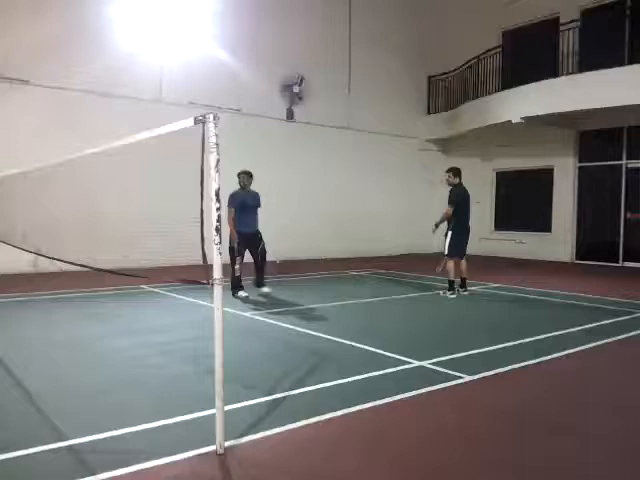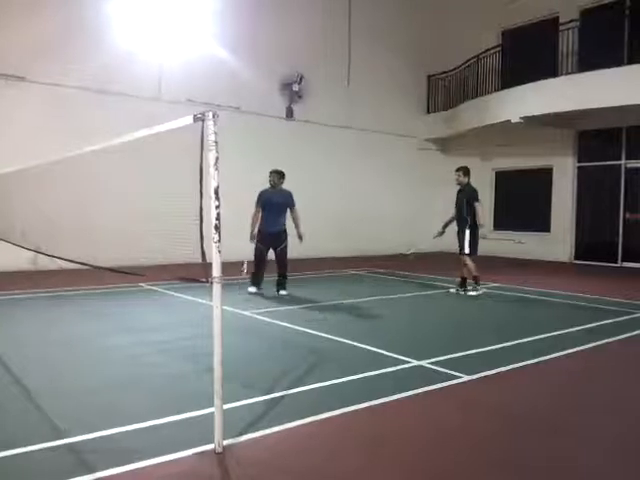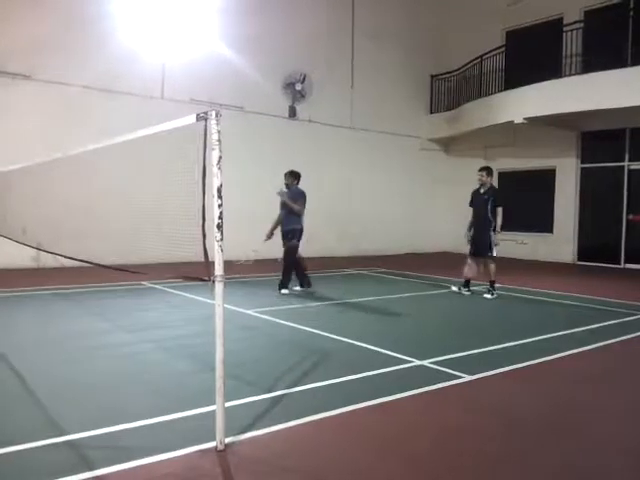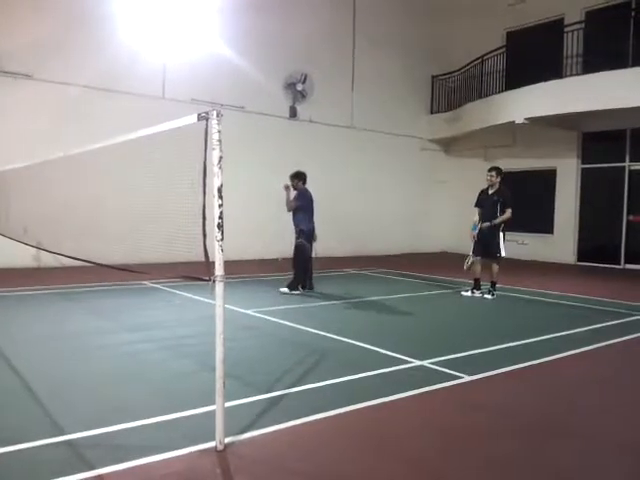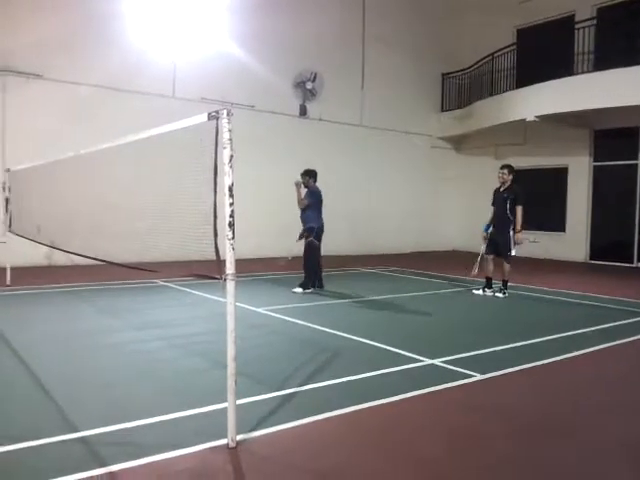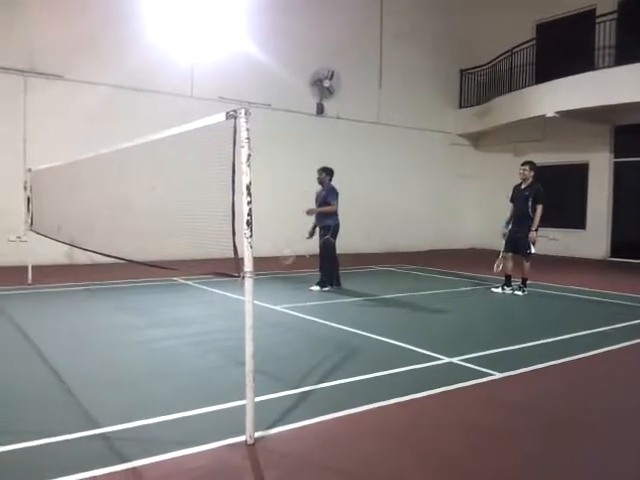
dt=0.5s
person 1, frame 1
left shoulder: (455, 191)
right shoulder: (463, 191)
left elbow: (449, 212)
left wrist: (437, 223)
left hip: (455, 229)
right hip: (464, 228)
left knee: (450, 258)
right knee: (461, 257)
left ankle: (451, 289)
right ankle: (463, 286)
person 1, frame 2
left shoulder: (470, 191)
right shoulder: (461, 191)
left elbow: (478, 207)
right elbow: (457, 213)
left wrist: (481, 225)
right wrist: (445, 226)
left hip: (468, 229)
right hip: (463, 228)
left knee: (465, 257)
right knee: (465, 257)
left ankle: (476, 285)
right ankle: (462, 286)
person 1, frame 3
left shoulder: (495, 192)
right shoulder: (475, 193)
left elbow: (499, 213)
left wrist: (497, 231)
right wrist: (469, 230)
left hip: (488, 232)
right hip: (476, 231)
left knee: (489, 259)
right knee: (472, 258)
left ankle: (492, 289)
right ankle: (466, 286)
person 1, frame 4
left shoulder: (504, 193)
right shoulder: (482, 193)
left elbow: (508, 214)
left wrist: (492, 223)
right wrist: (474, 229)
left hip: (495, 232)
right hip: (482, 232)
left knee: (494, 260)
right knee: (476, 259)
left ankle: (492, 289)
right ankle: (476, 288)
person 1, frame 5
left shoulder: (515, 191)
right shoulder: (496, 191)
left elbow: (519, 212)
left wrist: (518, 231)
right wrist: (487, 228)
left hip: (507, 231)
right hip: (495, 230)
left knee: (506, 259)
right knee: (488, 257)
left ankle: (504, 288)
right ankle: (488, 287)
person 1, frame 6
left shoulder: (536, 189)
right shoulder: (516, 188)
left elbow: (539, 210)
left wrist: (534, 229)
right wrist: (506, 226)
left hip: (527, 229)
right hip: (514, 228)
left knee: (525, 257)
right knee: (507, 254)
left ankle: (523, 286)
right ankle: (507, 285)
person 2, frame 1
left shoulder: (256, 196)
right shoulder: (234, 196)
right elbow: (230, 216)
right wrist: (233, 233)
left hip: (254, 233)
right hip: (239, 234)
left knee: (261, 259)
right knee: (237, 262)
left ankle: (260, 283)
right ankle: (238, 289)
person 2, frame 2
left shoulder: (287, 195)
right shoulder: (264, 194)
left elbow: (294, 213)
right elbow: (257, 213)
left wrist: (298, 230)
right wrist: (253, 230)
left hip: (280, 232)
right hip: (264, 232)
left knee: (282, 261)
right knee: (259, 259)
left ankle: (281, 287)
right ankle: (255, 285)
person 2, frame 3
left shoulder: (299, 193)
right shoulder: (286, 194)
left elbow: (299, 210)
right elbow: (281, 215)
left wrist: (286, 199)
right wrist: (272, 229)
left hip: (294, 230)
right hip: (286, 230)
left knee: (288, 258)
right knee: (293, 259)
left ankle: (283, 285)
right ankle: (305, 283)
person 2, frame 4
left shoulder: (302, 194)
right shoulder: (303, 193)
left elbow: (289, 207)
left wrist: (287, 192)
right wrist: (312, 233)
left hip: (304, 230)
right hip: (305, 230)
left knee: (299, 259)
right knee: (305, 259)
left ankle: (294, 287)
right ankle: (306, 285)
person 2, frame 5
left shoulder: (313, 191)
right shoulder: (311, 192)
left elbow: (301, 205)
left wrist: (298, 189)
right wrist: (304, 230)
left hip: (314, 228)
right hip: (311, 228)
left knee: (309, 257)
right knee: (314, 257)
left ankle: (306, 285)
right ankle: (317, 283)
person 2, frame 6
left shoulder: (331, 190)
right shoulder: (320, 191)
left elbow: (334, 208)
left wrist: (316, 209)
right wrist: (314, 227)
left hip: (330, 226)
right hip: (324, 226)
left knee: (325, 255)
right knee: (330, 255)
left ankle: (324, 283)
right ankle: (334, 281)
